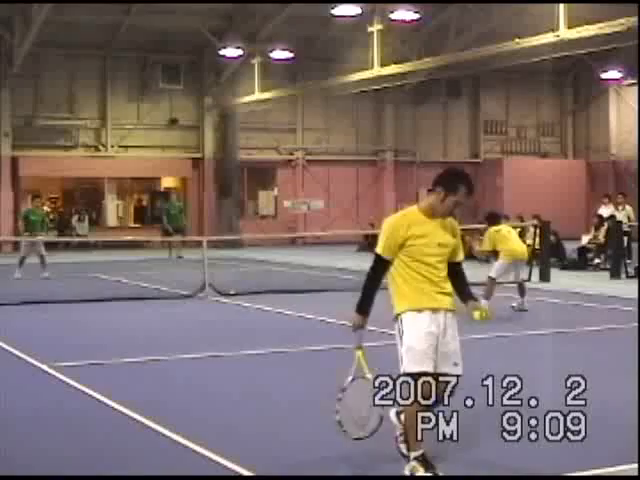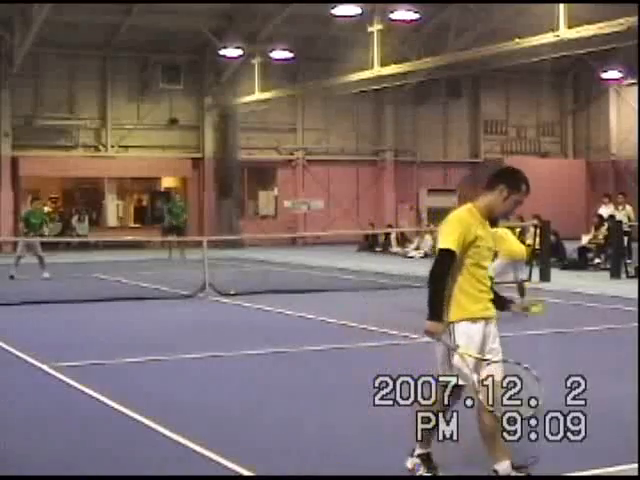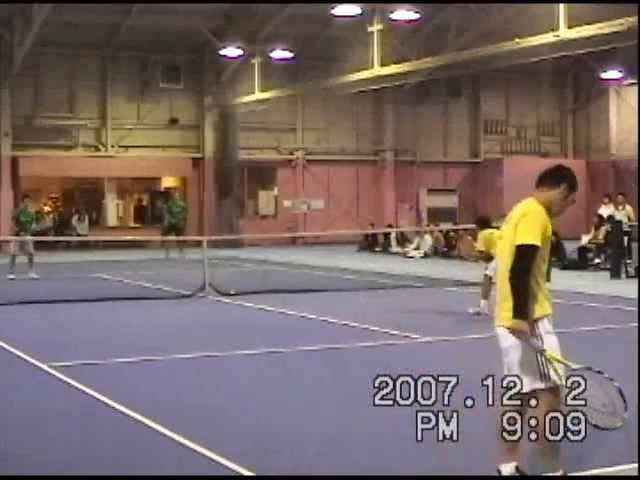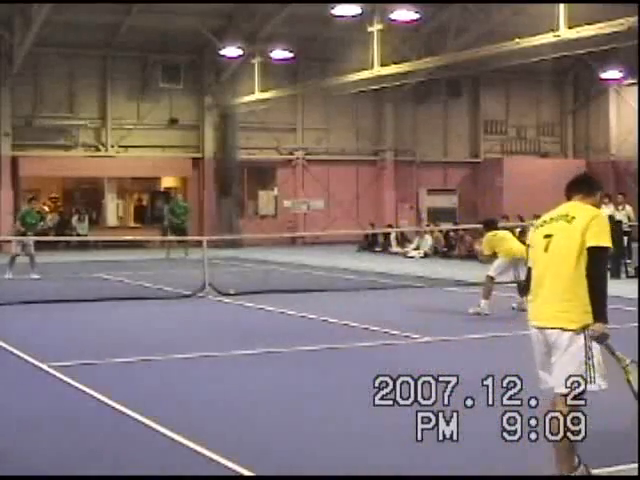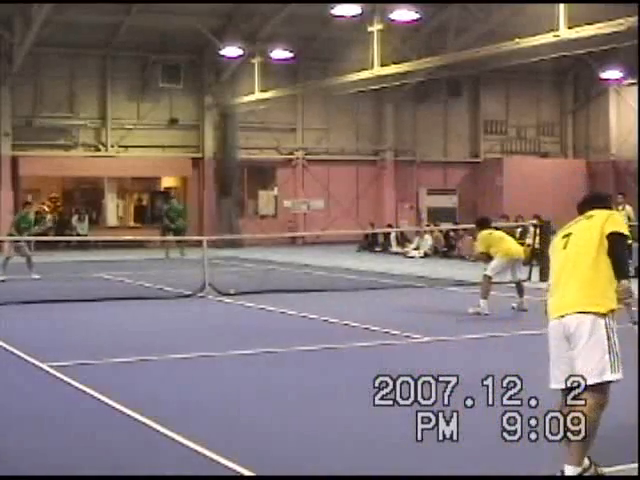
dt=0.4s
person 1, frame 1
left shoulder: (452, 228)
right shoulder: (400, 223)
right elbow: (377, 271)
left wrist: (469, 299)
right wrist: (362, 311)
left hip: (445, 313)
right hip: (414, 313)
left knee: (442, 387)
right knee: (421, 387)
left ankle: (403, 415)
right ankle: (416, 457)
person 1, frame 2
left shoulder: (485, 226)
right shoulder: (461, 219)
right elbow: (440, 271)
left wrist: (505, 302)
right wrist: (435, 317)
left hip: (485, 320)
right hip: (460, 323)
right knee: (451, 395)
left ankle: (503, 466)
right ankle: (421, 453)
person 1, frame 3
left shoulder: (520, 214)
right shoulder: (535, 214)
right elbow: (520, 268)
right wrist: (521, 316)
left hip: (511, 319)
right hip: (527, 321)
left knee: (522, 396)
right knee: (550, 395)
left ankle: (508, 467)
right ankle: (554, 473)
person 1, frame 4
left shoulder: (543, 222)
right shoulder: (594, 217)
right elbow: (596, 270)
right wrist: (600, 318)
left hip: (538, 318)
right hip: (572, 320)
left knee: (561, 396)
right knee: (567, 402)
left ankle: (569, 462)
right ankle: (565, 470)
person 1, frame 5
left shoulder: (562, 234)
right shoulder: (610, 217)
right elbow: (616, 245)
right wrist: (623, 280)
left hip: (558, 314)
right hip: (591, 311)
left knee: (571, 394)
right knee: (595, 394)
left ankle: (579, 463)
right ankle: (572, 470)
